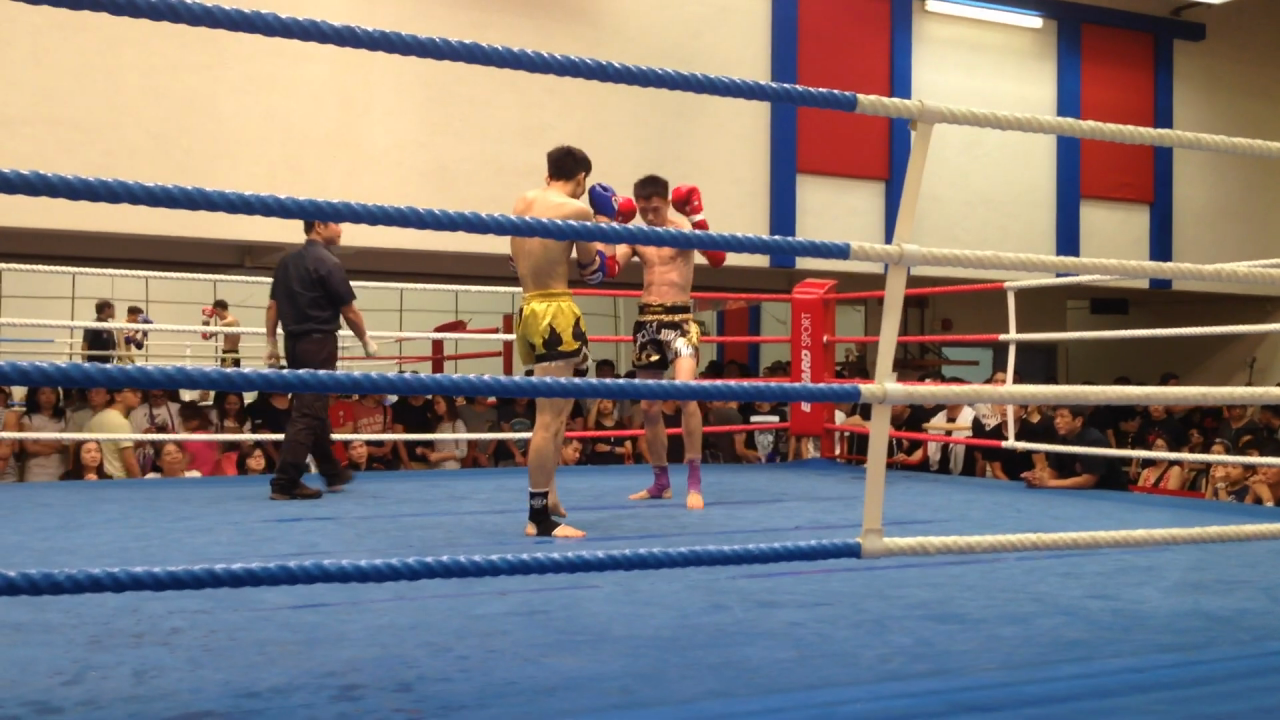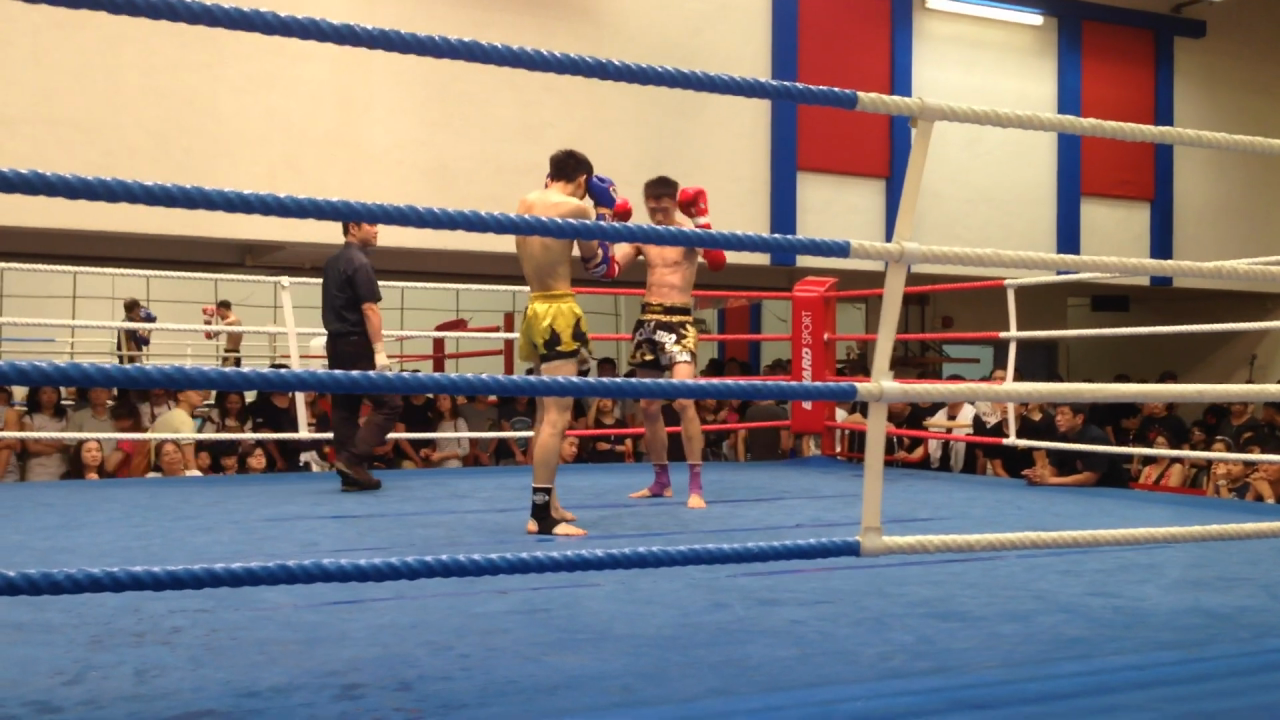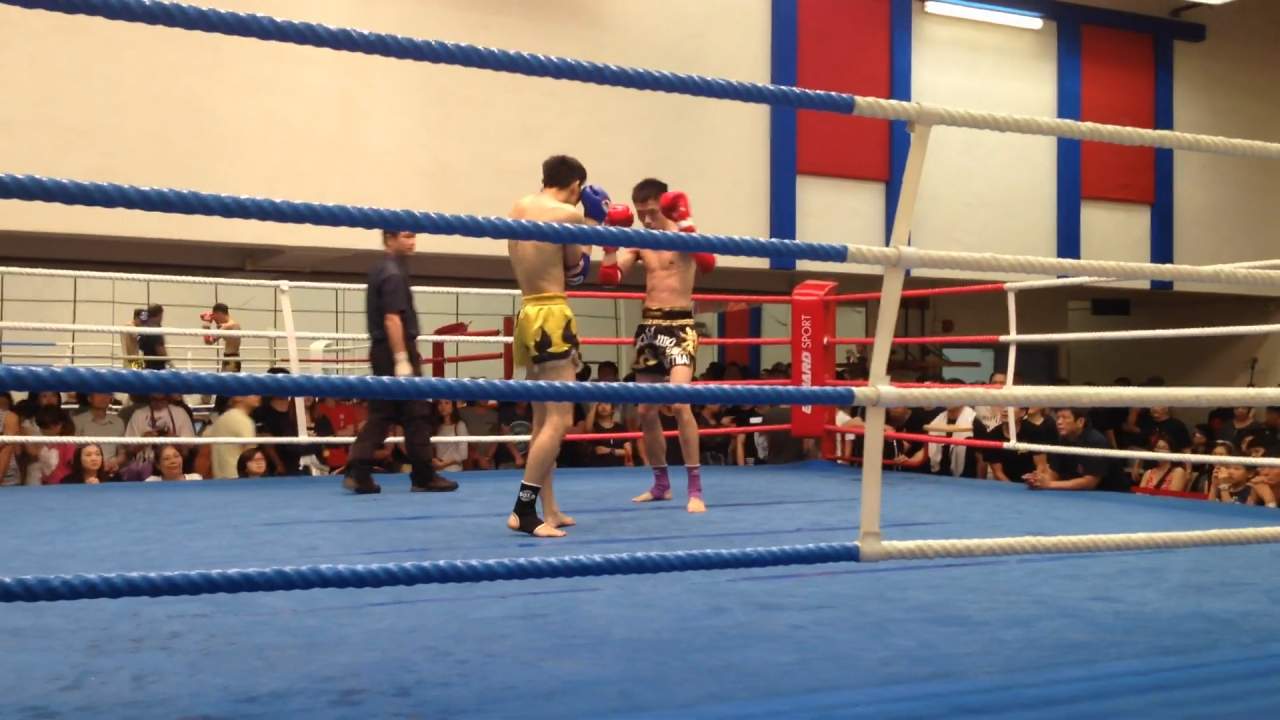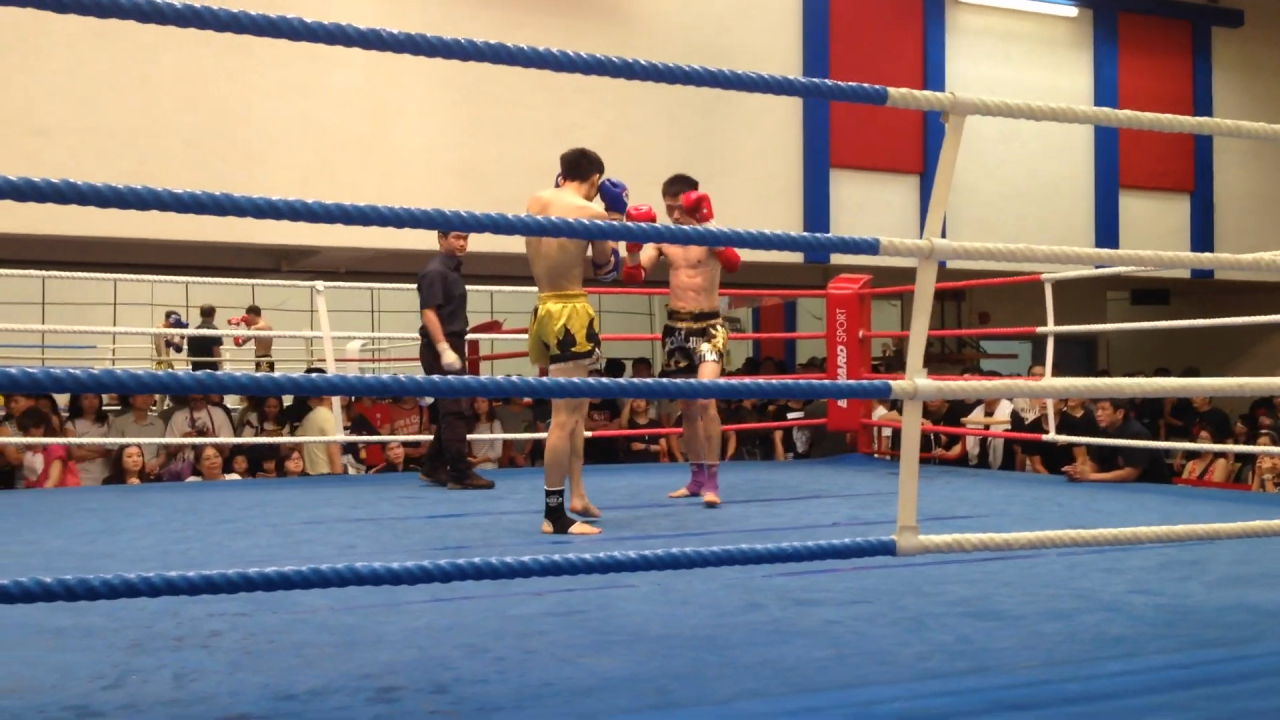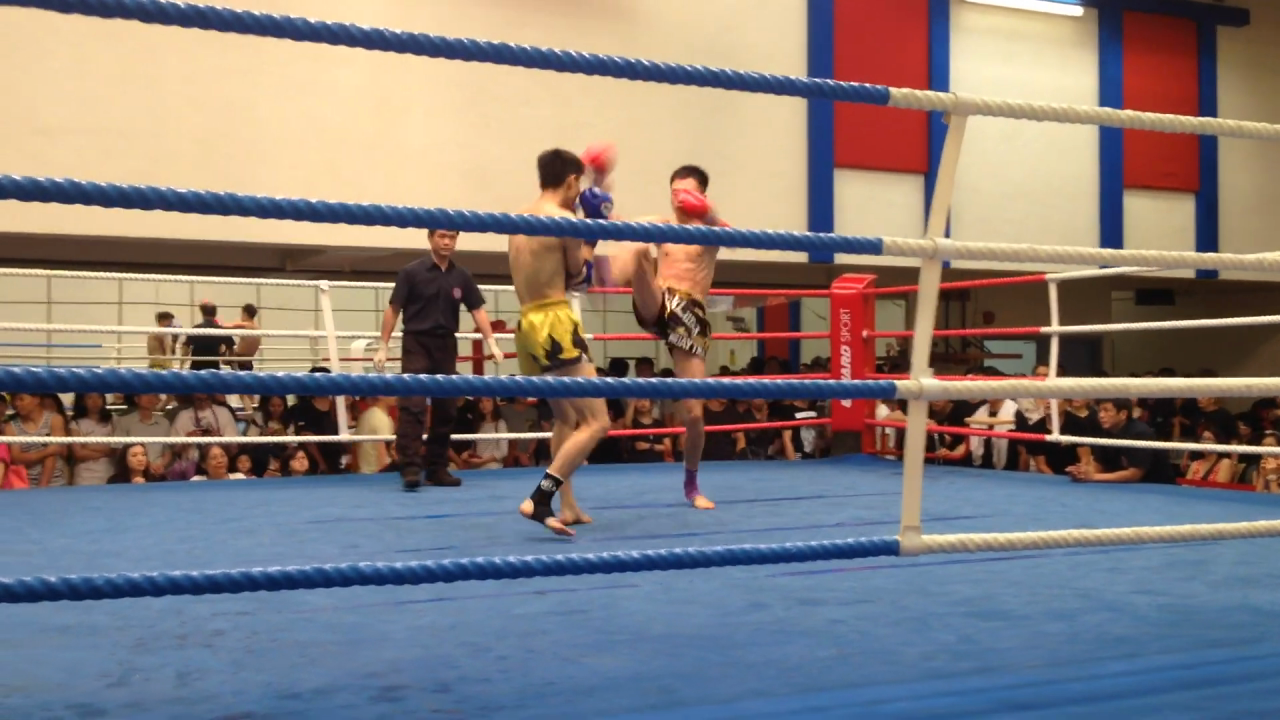
dt=0.4s
person 1, frame 1
left shoulder: (524, 201)
right shoulder: (578, 210)
right elbow: (593, 272)
right wrist: (603, 221)
left hip: (529, 311)
right hip: (556, 313)
left knee: (552, 413)
right knee: (550, 420)
left ankle: (547, 497)
right ankle: (539, 516)
person 1, frame 2
left shoulder: (528, 202)
right shoulder: (576, 208)
right elbow: (599, 265)
right wrist: (603, 213)
left hip: (536, 310)
right hip: (558, 314)
left knee: (546, 416)
right knee: (557, 418)
left ankle: (547, 504)
right ankle: (541, 513)
person 1, frame 3
left shoulder: (520, 207)
right shoulder: (570, 215)
right elbow: (578, 271)
right wrist: (593, 223)
left hip: (529, 315)
right hip: (551, 317)
left knee: (544, 419)
right knee: (558, 419)
left ankle: (549, 509)
right ankle: (523, 509)
person 1, frame 4
left shoulder: (536, 201)
right shoulder: (590, 212)
right elbow: (607, 268)
right wrist: (615, 218)
left hip: (545, 310)
right hip: (569, 315)
left knee: (574, 411)
right knee: (564, 418)
left ankle: (576, 496)
right ankle: (555, 513)
person 1, frame 5
left shoulder: (525, 218)
right shoulder: (566, 223)
right elbow: (578, 278)
left hip: (530, 325)
right hip: (553, 327)
left knee: (566, 420)
right knee: (596, 422)
left ankle: (566, 506)
right ankle: (541, 498)
person 2, frame 1
left shoulder: (683, 230)
left elbow: (717, 259)
right elbow: (608, 269)
left wrist: (696, 217)
left hip: (678, 319)
right hip: (647, 322)
left knee: (686, 394)
right knee: (649, 407)
left ankle: (694, 482)
right ankle: (661, 482)
person 2, frame 2
right shoulder: (641, 238)
left elbow: (718, 264)
left wrist: (701, 220)
left hip: (679, 322)
right hip: (647, 321)
left knee: (684, 401)
right knee: (648, 406)
left ankle: (696, 485)
right ankle: (661, 481)
person 2, frame 3
left shoulder: (682, 234)
left elbow: (707, 264)
right elbow: (609, 277)
left wrist: (685, 223)
left hip: (679, 325)
right hip: (648, 326)
left knee: (679, 403)
right knee: (647, 411)
left ankle: (695, 489)
right ankle: (661, 484)
person 2, frame 4
right shoulder: (663, 239)
left elbow: (733, 263)
right elbow: (633, 274)
left wrist: (707, 223)
right wrist: (634, 237)
left hip: (706, 325)
right hip: (675, 327)
left knee: (704, 398)
right knee: (688, 408)
left ankle: (711, 482)
right ankle: (695, 478)
person 2, frame 5
left shoulder: (708, 231)
left wrist: (709, 216)
left hip: (691, 317)
right hip: (654, 308)
left knee: (693, 413)
right knee: (637, 253)
left ankle: (692, 486)
person 3, frame 1
left shoulder: (287, 261)
right shoulder: (328, 262)
left elbow: (273, 305)
right elbow: (348, 310)
left wrist: (271, 343)
right wrist: (366, 340)
left hip: (294, 342)
right hip: (319, 343)
left knee: (313, 409)
right knee: (309, 414)
left ankle: (331, 471)
right ankle: (286, 481)
person 3, frame 2
left shoulder: (333, 263)
right shoulder: (359, 263)
right elbow: (369, 308)
right wrist: (380, 349)
left hip: (336, 344)
right hip: (356, 345)
left knee: (344, 411)
right knee: (388, 404)
left ankle: (352, 475)
right ankle: (354, 459)
person 3, frame 3
left shoulder: (381, 271)
right shoulder: (394, 274)
right elbow: (392, 319)
right wrist: (401, 359)
left hip: (381, 351)
right hip: (394, 352)
left knee: (381, 414)
right knee: (419, 415)
left ankle: (357, 472)
right ankle: (423, 476)
person 3, frame 4
left shoulder: (456, 271)
right shoulder: (435, 272)
right elbow: (429, 314)
right wrist: (445, 349)
left hip: (453, 346)
right hip: (442, 350)
left knee: (451, 411)
right knee: (455, 411)
left ankle: (434, 467)
right ankle: (460, 473)
person 3, frame 5
left shoulder: (462, 276)
right shoulder: (412, 272)
left elbow: (477, 310)
right elbow: (393, 309)
left wrist: (491, 342)
right wrist: (383, 346)
left hip: (445, 345)
right hip: (416, 344)
left knee: (445, 410)
right knee: (412, 406)
left ankle: (436, 469)
right ankle: (410, 466)
